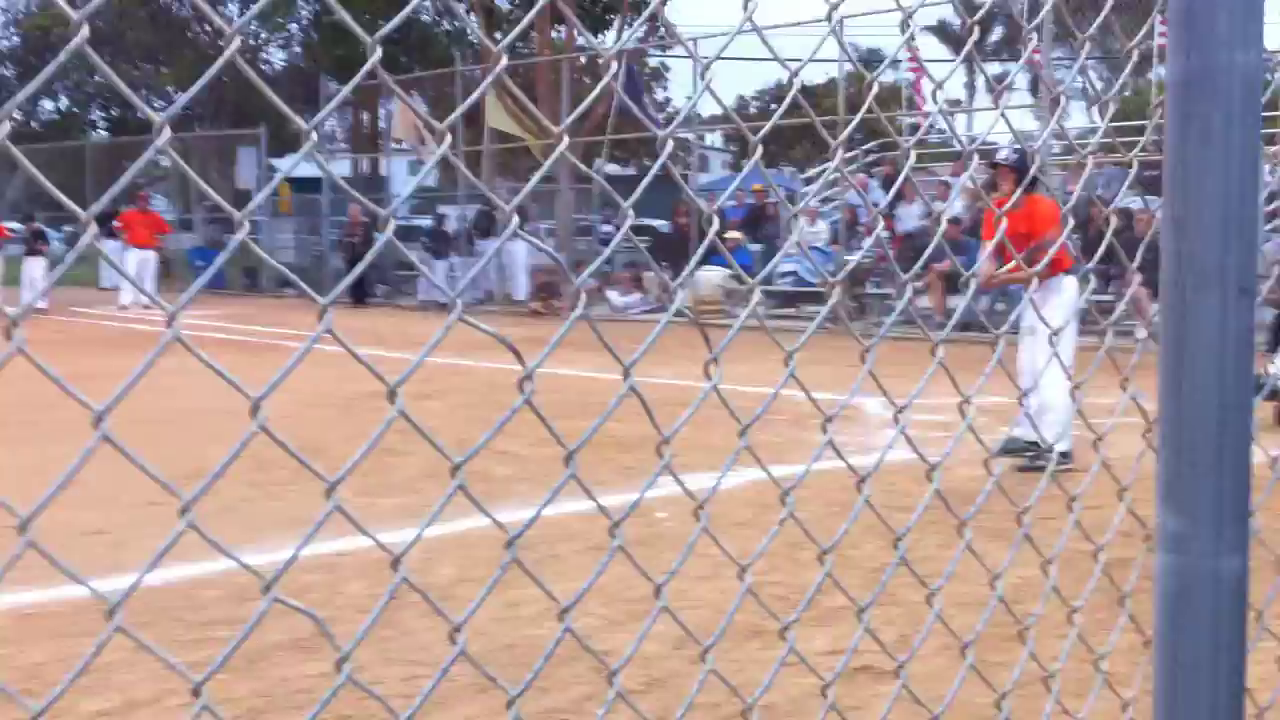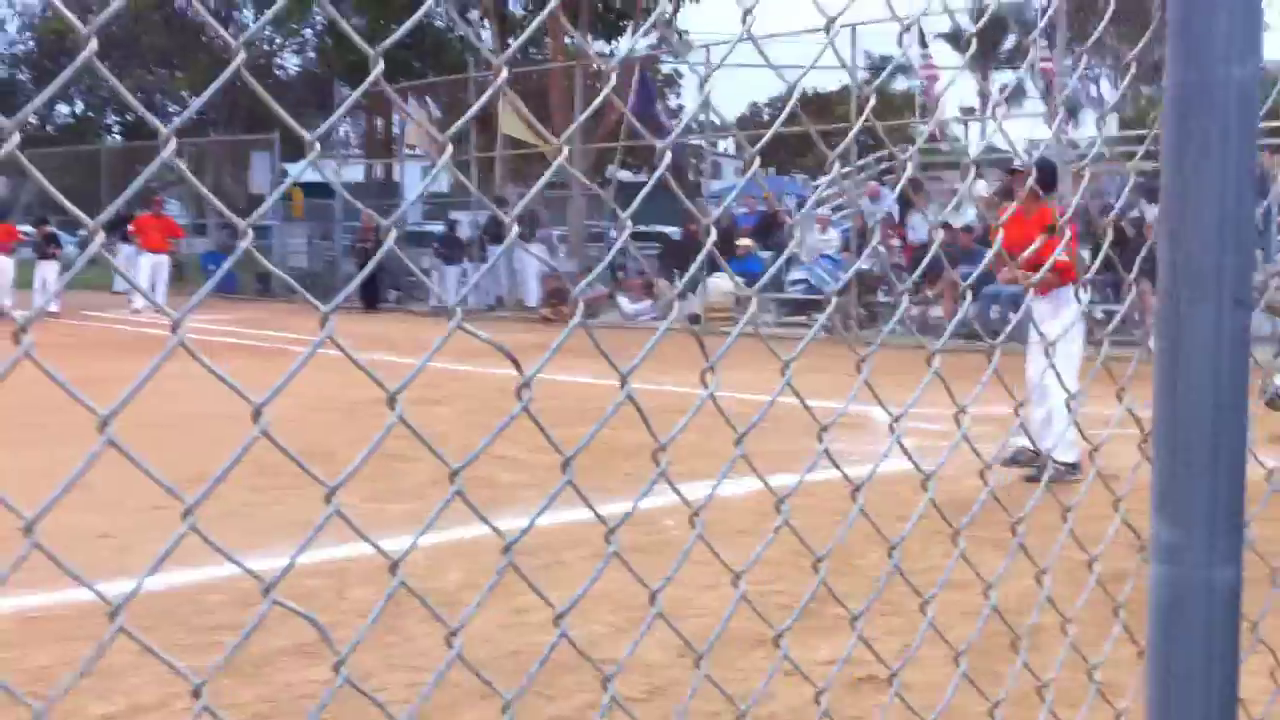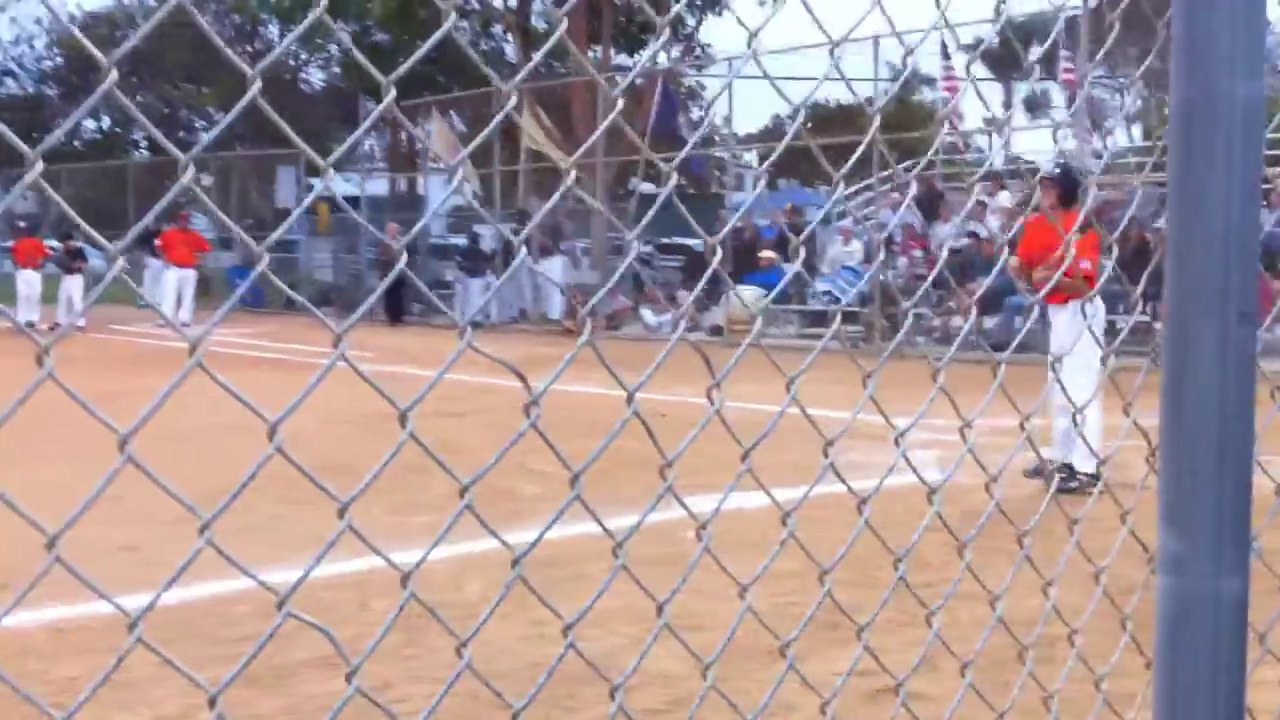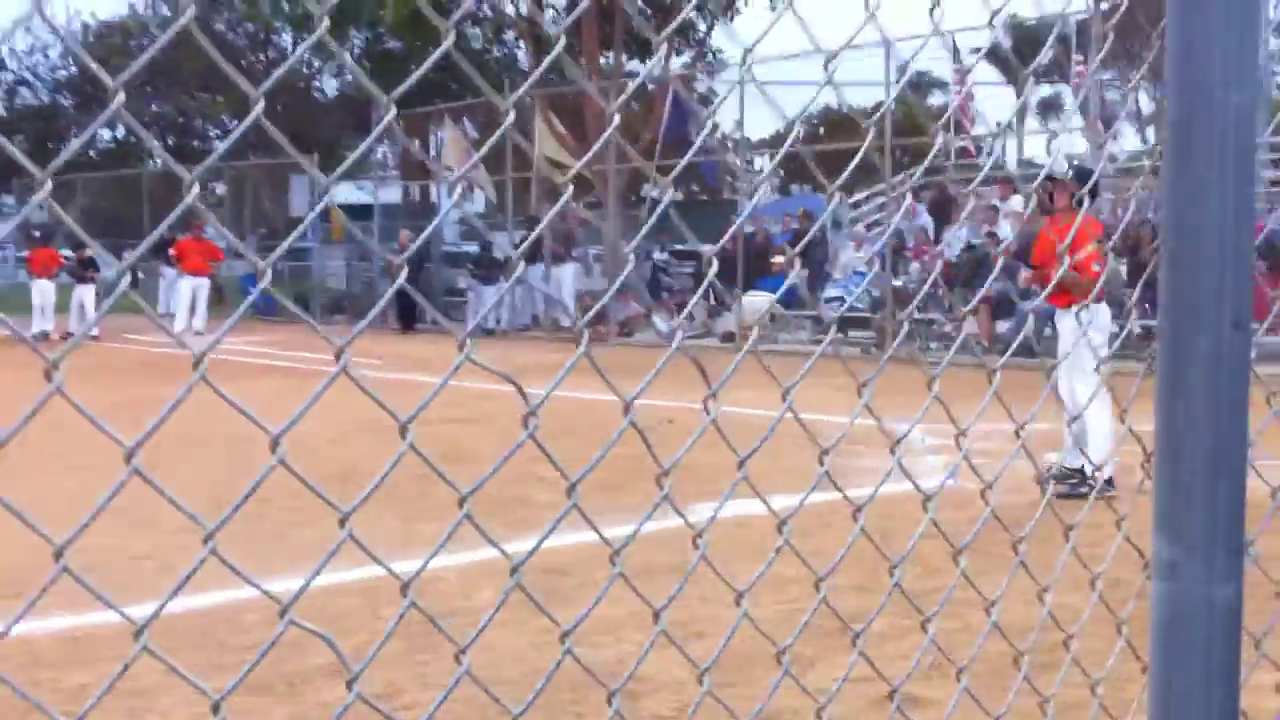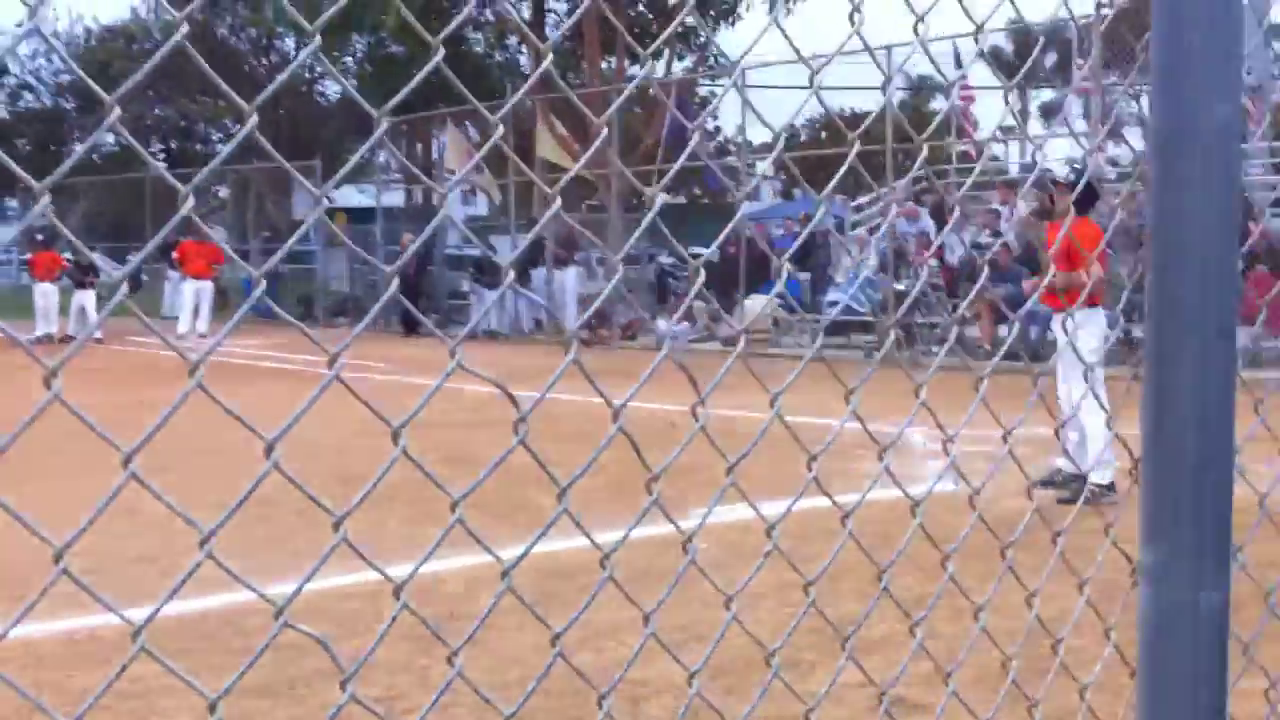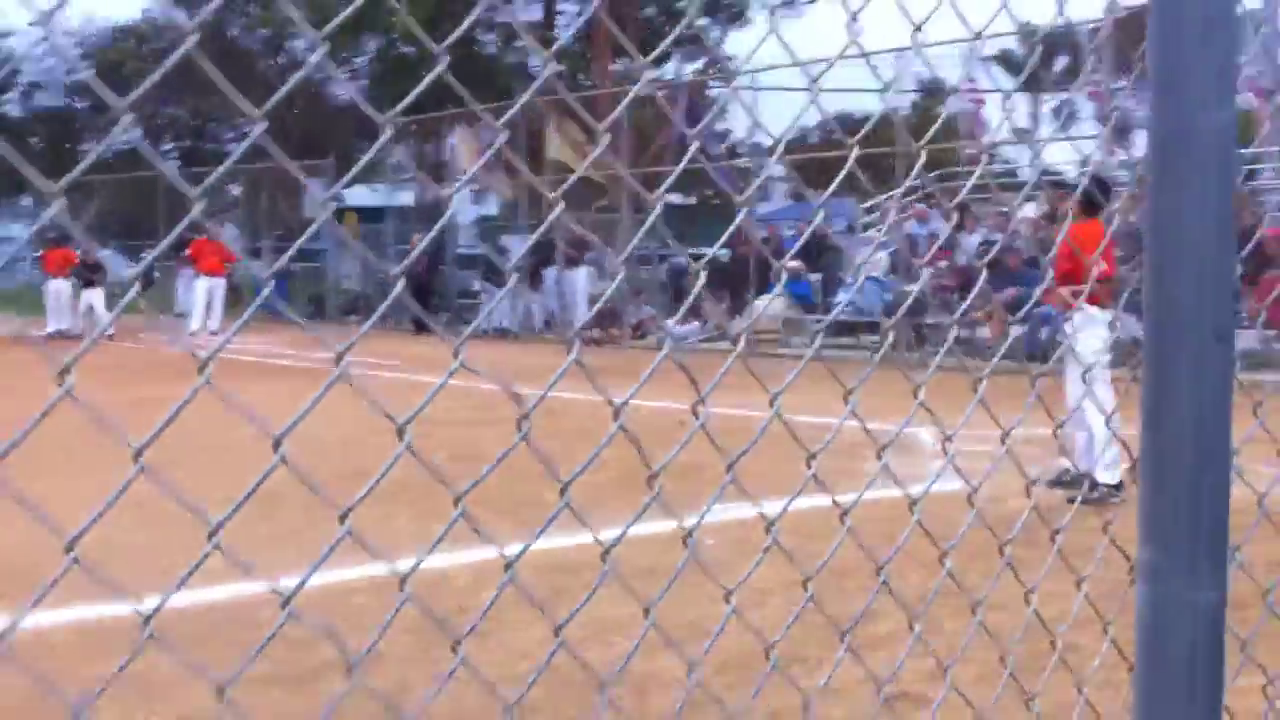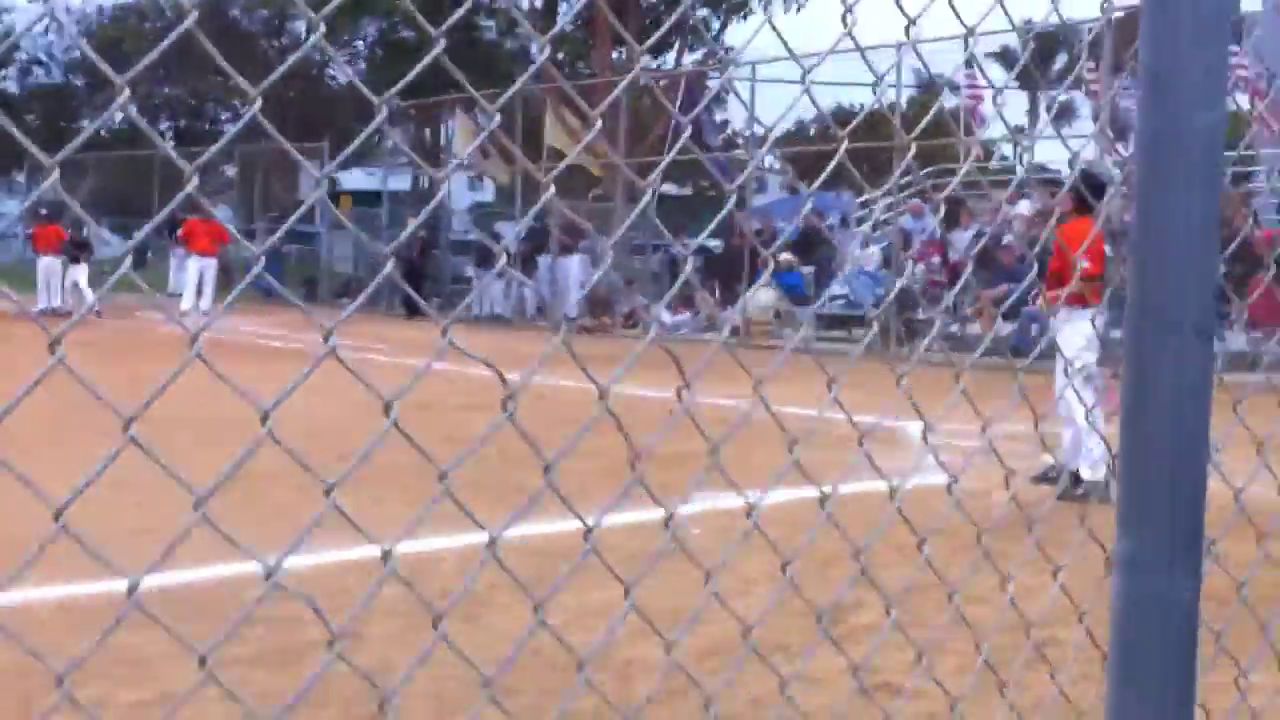
dt=0.1s
person 1, frame 1
left shoulder: (1045, 209)
right shoulder: (998, 208)
left elbow: (1044, 268)
right elbow: (991, 250)
left wrist: (1006, 277)
right wrist: (989, 271)
left hip: (1057, 289)
right hip: (1034, 291)
left knee: (1053, 370)
right knee: (1028, 367)
left ankle: (1059, 448)
right ankle: (1030, 436)
person 1, frame 2
left shoulder: (1057, 220)
right shoulder: (1011, 215)
left elbow: (1056, 276)
right elbow: (1000, 258)
left wrist: (1025, 278)
right wrist: (1007, 267)
left hip: (1063, 300)
right hip: (1039, 301)
left knee: (1061, 381)
right knee: (1037, 377)
left ankle: (1066, 459)
right ankle: (1037, 446)
person 1, frame 3
left shoulder: (1080, 229)
right shoulder: (1034, 224)
left elbow: (1085, 285)
right elbow: (1021, 269)
left wrist: (1054, 277)
right wrist: (1024, 273)
left hip: (1081, 312)
right hip: (1059, 312)
left knee: (1083, 390)
right knee: (1060, 388)
left ankle: (1088, 469)
right ankle: (1063, 459)
person 1, frame 4
left shoulder: (1089, 229)
right shoulder: (1049, 226)
left elbow: (1093, 287)
right elbow: (1038, 275)
left wrist: (1064, 274)
right wrist: (1031, 277)
left hip: (1087, 316)
right hip: (1065, 317)
left knee: (1090, 395)
right knee: (1070, 394)
left ankle: (1100, 476)
right ankle: (1074, 464)
person 1, frame 5
left shoulder: (1084, 232)
right shoulder: (1056, 229)
left elbow: (1096, 284)
left wrist: (1061, 280)
right wrist: (1037, 284)
left hip: (1082, 320)
right hip: (1065, 320)
left knee: (1088, 400)
right knee: (1069, 397)
left ankle: (1101, 480)
right ankle: (1075, 469)
person 1, frame 6
left shoulder: (1090, 233)
right shoulder: (1074, 231)
left elbow: (1104, 284)
left wrist: (1069, 291)
right wrist: (1056, 288)
left hip: (1089, 322)
right hip: (1077, 321)
left knee: (1097, 400)
right knee: (1078, 399)
left ankle: (1109, 481)
right ankle: (1083, 468)
person 1, frame 7
left shoulder: (1077, 231)
right shoulder: (1075, 229)
left elbow: (1086, 285)
left wrist: (1053, 296)
right wrist: (1049, 292)
left hip: (1079, 319)
right hip: (1070, 318)
left knee: (1082, 397)
right knee: (1068, 396)
left ankle: (1096, 477)
right ankle: (1071, 465)
